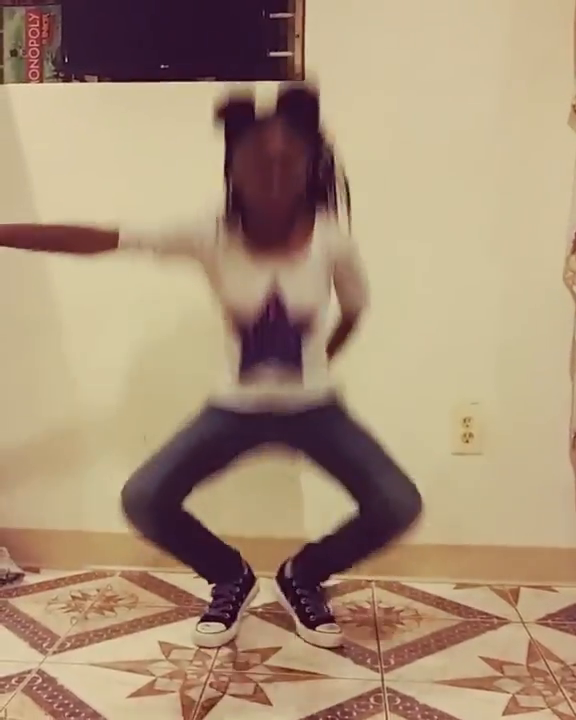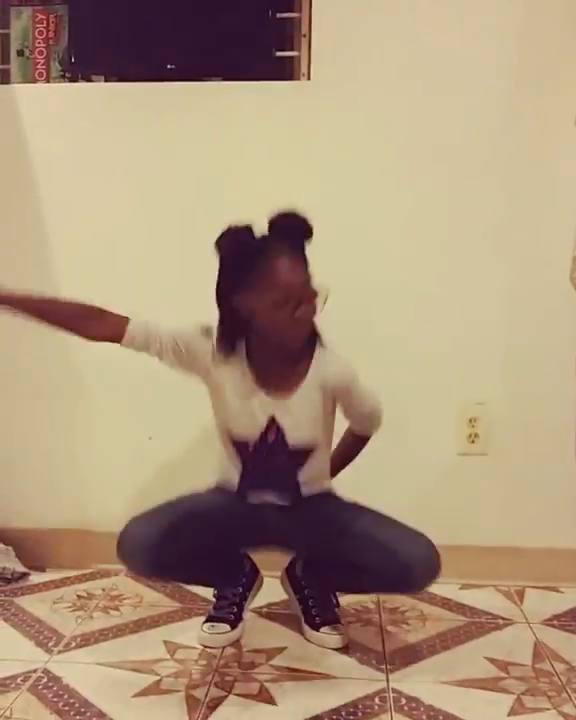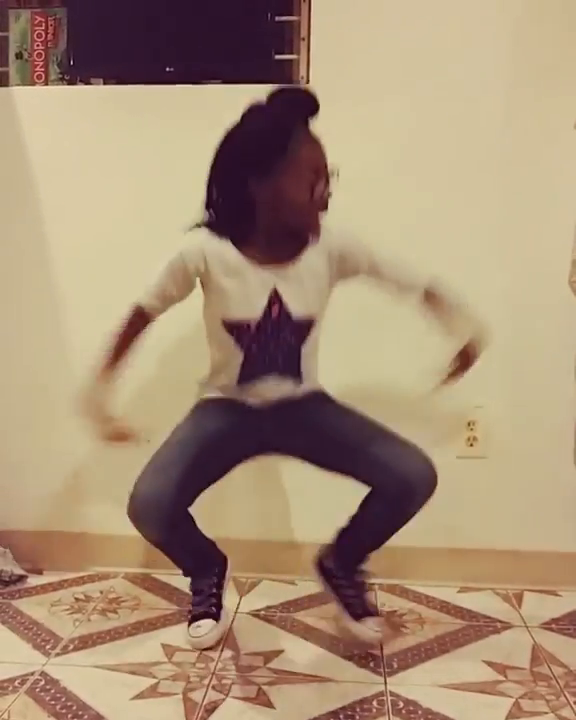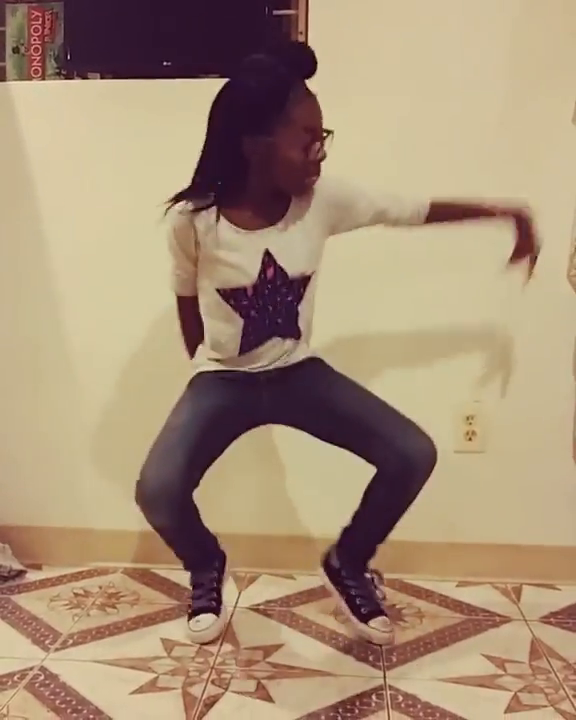
dt=0.2s
person 1, frame 1
left shoulder: (332, 243)
right shoulder: (209, 236)
left elbow: (353, 307)
right elbow: (103, 239)
left hip: (311, 409)
right hip: (235, 411)
left knee: (399, 507)
right knee: (143, 501)
left ankle: (306, 573)
right ankle: (229, 575)
person 1, frame 2
left shoulder: (333, 371)
right shoulder: (211, 350)
left elbow: (367, 426)
right elbow: (101, 324)
left wrist: (329, 471)
left hip: (309, 508)
right hip: (237, 503)
left knee: (418, 566)
right knee: (138, 547)
left ankle: (311, 578)
right ankle: (234, 579)
person 1, frame 3
left shoulder: (332, 248)
right shoulder: (205, 252)
left elbow: (413, 286)
right elbow: (144, 312)
left wrist: (463, 331)
right wrist: (99, 384)
left hip: (302, 408)
right hip: (226, 411)
left knee: (414, 480)
right knee: (151, 507)
left ankle: (343, 564)
right ankle: (207, 573)
person 1, frame 4
left shoulder: (327, 199)
right shoulder: (194, 219)
left elbow: (421, 209)
right elbow: (188, 300)
left wrist: (511, 213)
left hip: (304, 373)
right hip: (226, 382)
left knee: (414, 456)
right knee: (159, 492)
left ankle: (348, 563)
right ankle: (206, 568)
